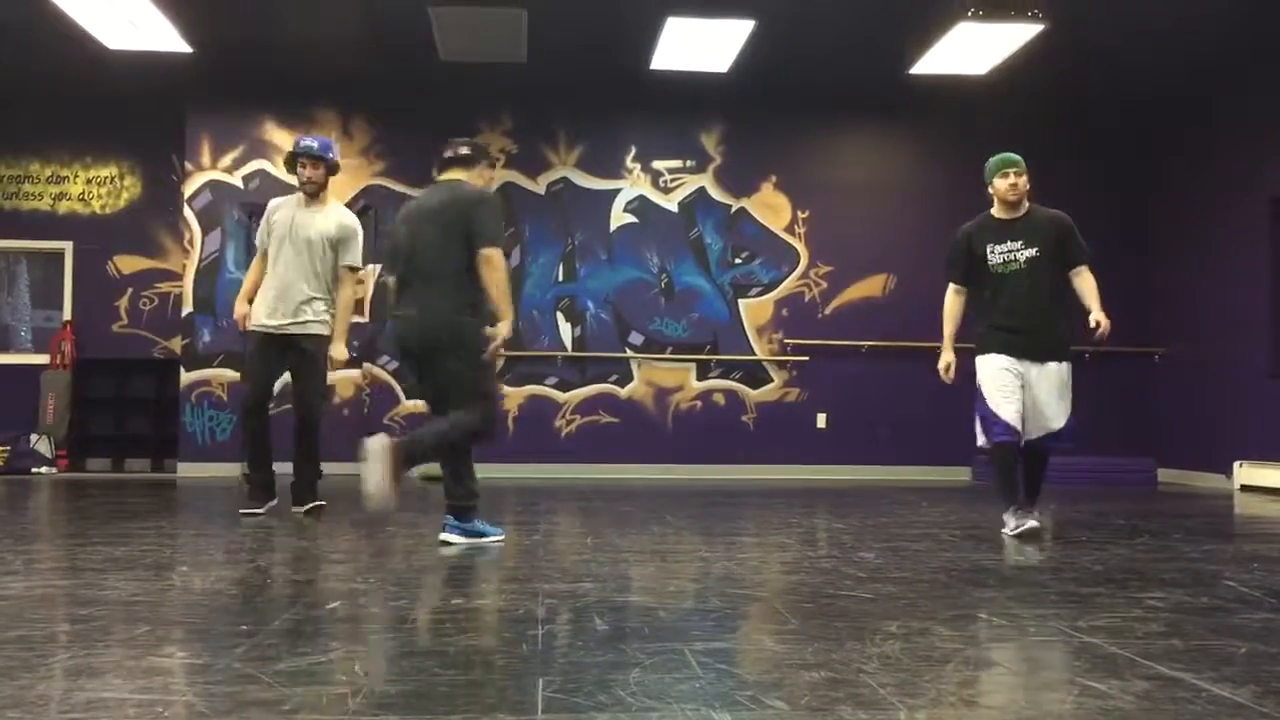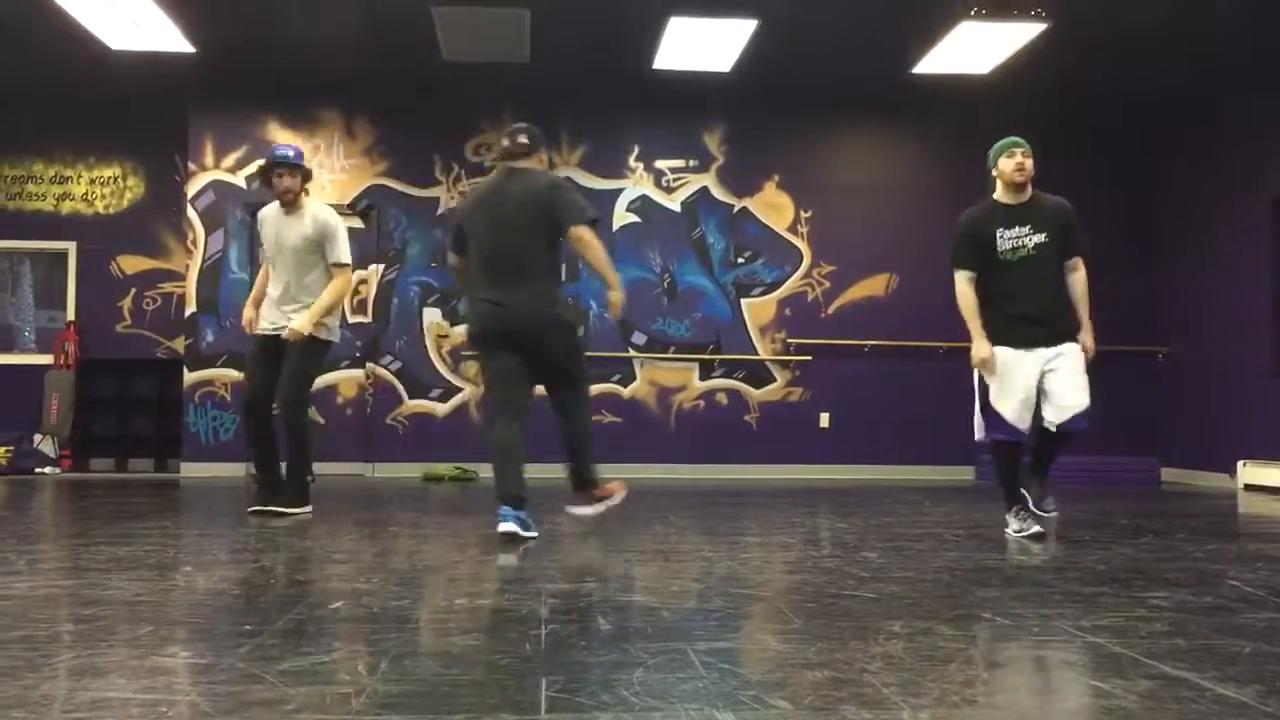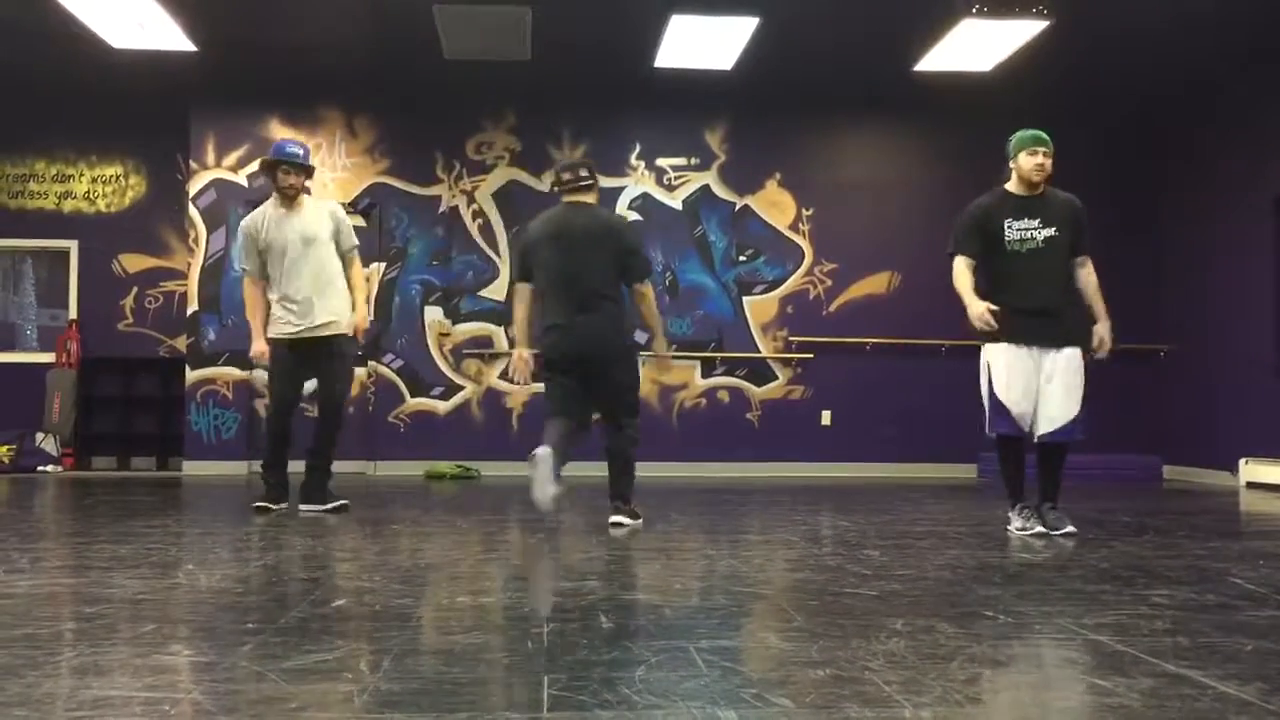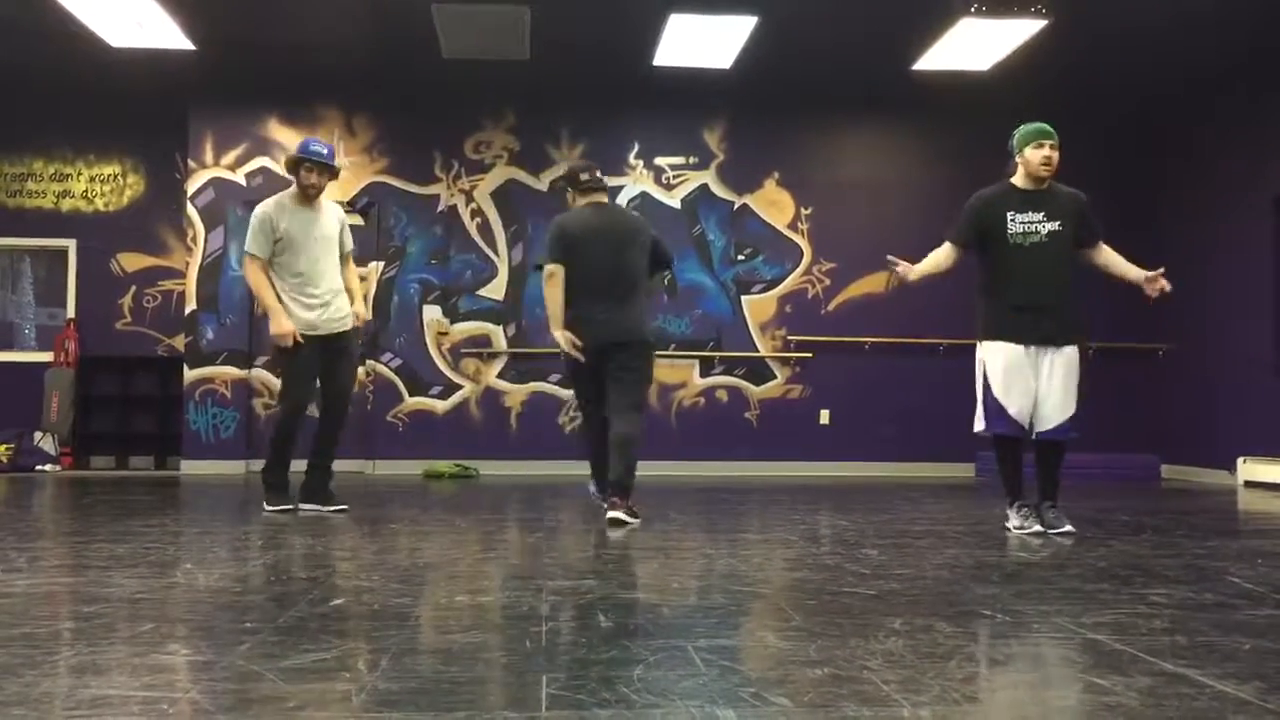
dt=0.3s
person 1, frame 1
left shoulder: (1056, 224)
right shoulder: (972, 234)
left elbow: (1080, 273)
right elbow: (956, 292)
left wrist: (1095, 310)
right wrist: (947, 347)
left hip: (1049, 349)
right hip: (997, 349)
left knee: (1042, 432)
right knee: (1002, 429)
left ankle: (1030, 503)
right ankle: (1013, 510)
person 1, frame 2
left shoulder: (1058, 211)
right shoulder: (975, 220)
left elbow: (1074, 268)
right elbow: (964, 281)
left wrist: (1085, 325)
right wrist: (978, 338)
left hip: (1057, 337)
right hip: (1004, 341)
left knee: (1071, 413)
right knee: (1006, 427)
left ankle: (1038, 477)
right ankle: (1015, 510)
person 1, frame 3
left shoulder: (1068, 208)
right shoulder: (985, 210)
left elbow: (1081, 266)
right elbow: (963, 263)
left wrist: (1101, 318)
right wrist: (972, 300)
left hip: (1063, 337)
right hip: (1007, 336)
left knee: (1057, 426)
right knee: (1009, 423)
left ankle: (1049, 506)
right ankle: (1017, 508)
person 1, frame 4
left shoulder: (1073, 203)
right shoulder: (988, 203)
left elbow: (1095, 250)
right elbow: (953, 248)
left wrist: (1138, 277)
right wrist: (917, 271)
left hip: (1059, 335)
right hip: (1004, 334)
left knee: (1055, 423)
right knee: (1007, 421)
left ankle: (1049, 505)
right ankle: (1016, 506)
person 2, frame 1
left shoulder: (411, 210)
right shoulder: (479, 199)
left elbow: (396, 276)
right elbow: (489, 257)
right wrist: (505, 318)
left hip: (411, 329)
right hip: (453, 327)
left knee: (451, 416)
right knee: (478, 415)
left ankle: (461, 518)
right ankle: (393, 452)
person 2, frame 2
left shoulder: (473, 198)
right shoulder: (552, 188)
left elbow: (457, 260)
right elbow: (581, 234)
right wrist: (614, 283)
left hip: (488, 318)
right hip: (542, 315)
left knee: (504, 412)
right knee: (571, 398)
left ankle: (511, 509)
right ankle: (586, 489)
person 2, frame 3
left shoulder: (536, 229)
right shoulder: (615, 227)
left elbow: (523, 290)
right elbow: (641, 288)
left wrist: (521, 345)
right wrist: (658, 337)
left hip: (558, 341)
right hip: (609, 341)
left knee: (564, 417)
right knee: (619, 421)
left ankle: (548, 453)
right ankle: (621, 504)
person 2, frame 4
left shoulder: (564, 225)
right shoulder: (638, 226)
left elbow: (553, 275)
right elbow: (660, 270)
left wrist: (557, 327)
left hip: (585, 334)
right hip: (631, 332)
left knee: (593, 410)
right knee: (626, 413)
left ankle: (603, 486)
right ankle: (619, 497)
person 3, frame 1
left shoulder: (345, 222)
right shoulder: (276, 208)
left elbow: (347, 284)
left wrist: (340, 340)
right wrist: (243, 300)
left hip: (312, 330)
right hip: (264, 325)
left knee: (308, 411)
right knee: (254, 403)
left ankle: (306, 491)
right ankle: (260, 489)
person 3, frame 2
left shoulder: (325, 220)
right shoulder: (266, 217)
left elbow: (342, 278)
left wrist: (310, 319)
right wrist: (251, 304)
left hip: (312, 330)
right hip: (270, 328)
left knee: (291, 405)
right knee: (254, 403)
left ankle: (296, 493)
right ankle: (269, 487)
person 3, frame 3
left shoulder: (330, 211)
right shoulder: (254, 224)
left elbow: (352, 261)
right elbow: (252, 283)
left wrist: (360, 306)
right wrist: (256, 336)
left hip: (336, 329)
right hip: (286, 334)
left knee: (333, 408)
right knee: (281, 410)
left ankle: (315, 488)
right ankle: (275, 487)
person 3, frame 4
left shoulder: (336, 213)
right shoulder: (269, 212)
right elbow: (254, 268)
left wrist: (358, 300)
right wrist: (276, 315)
left hip: (341, 327)
right hip: (298, 329)
left knee: (337, 408)
right knee: (294, 407)
left ankle: (316, 488)
right ankle: (275, 486)
